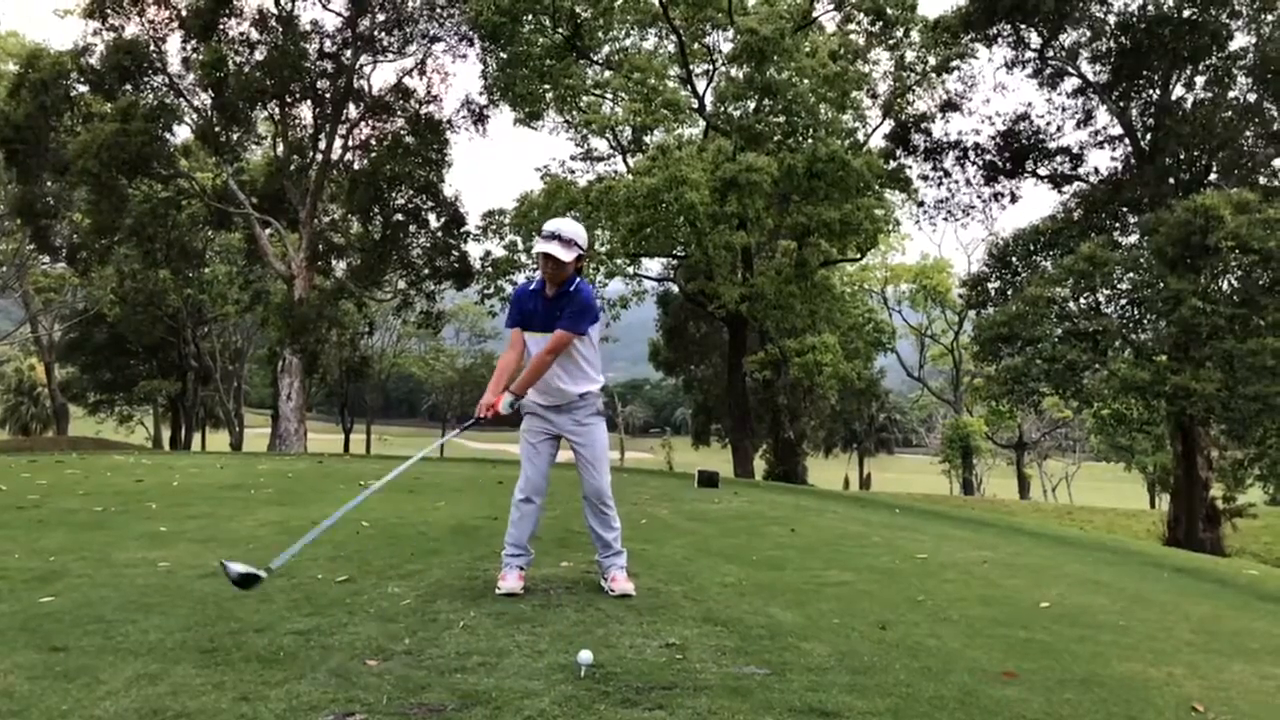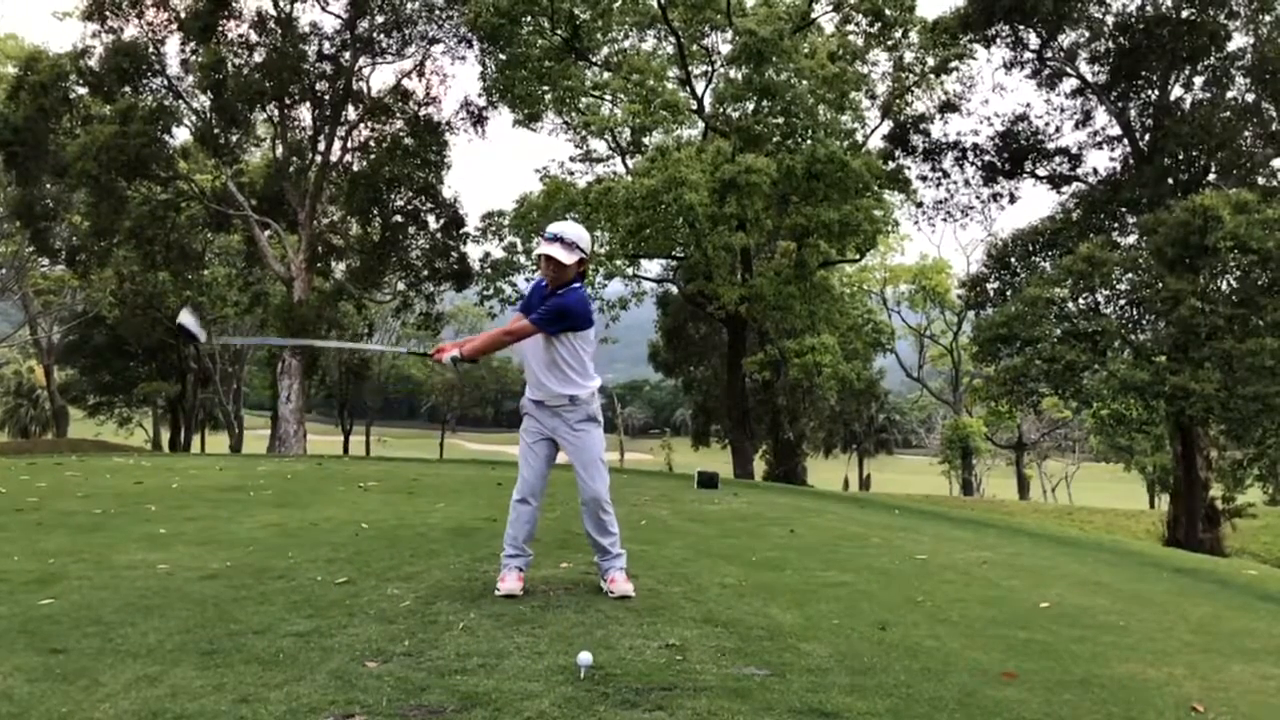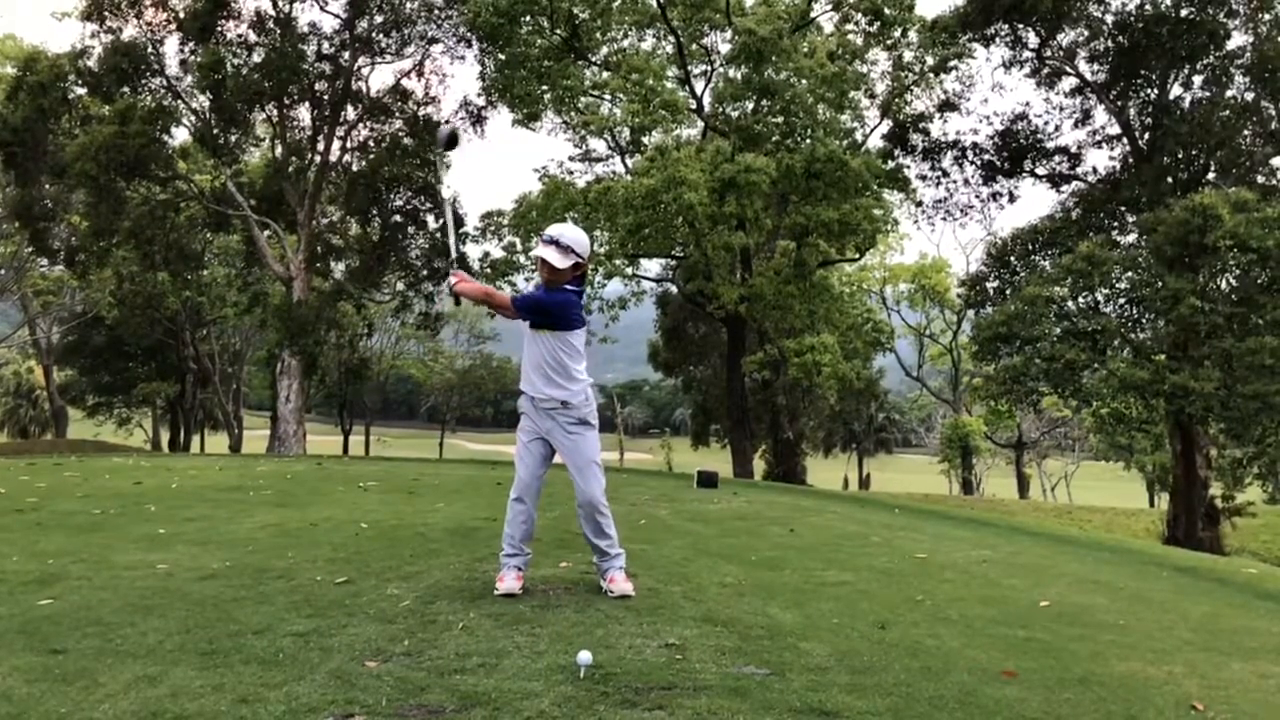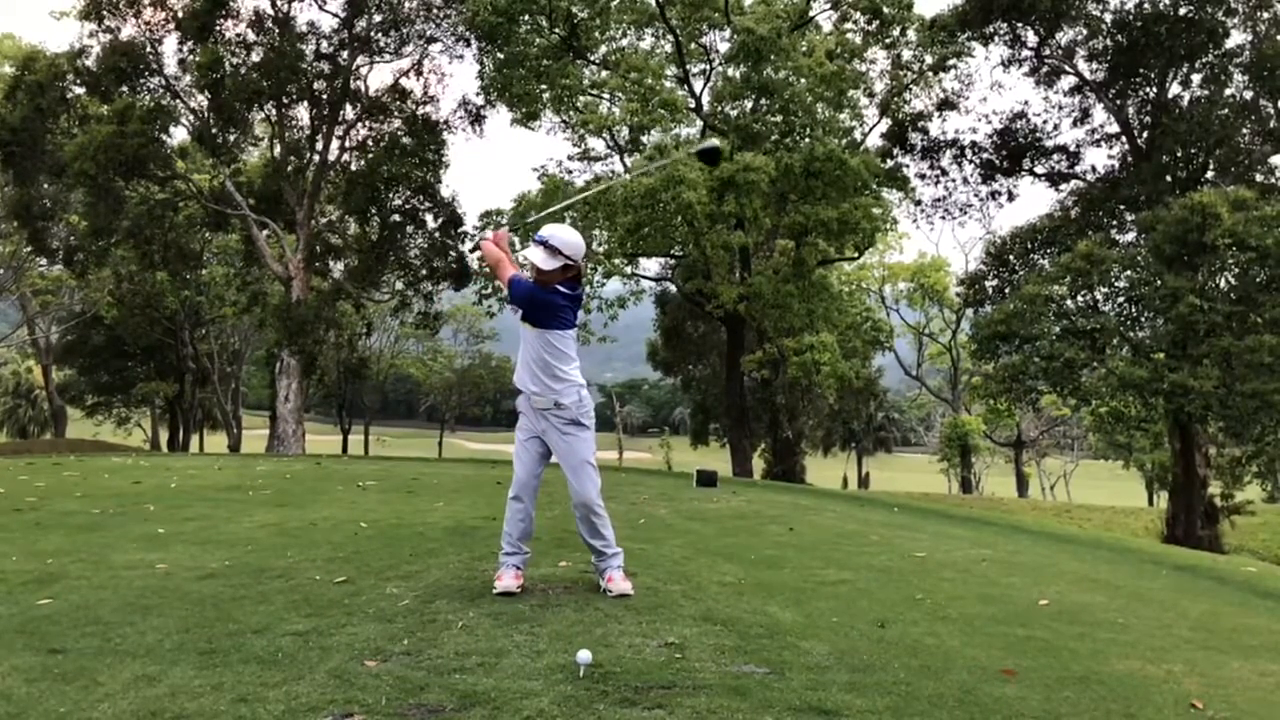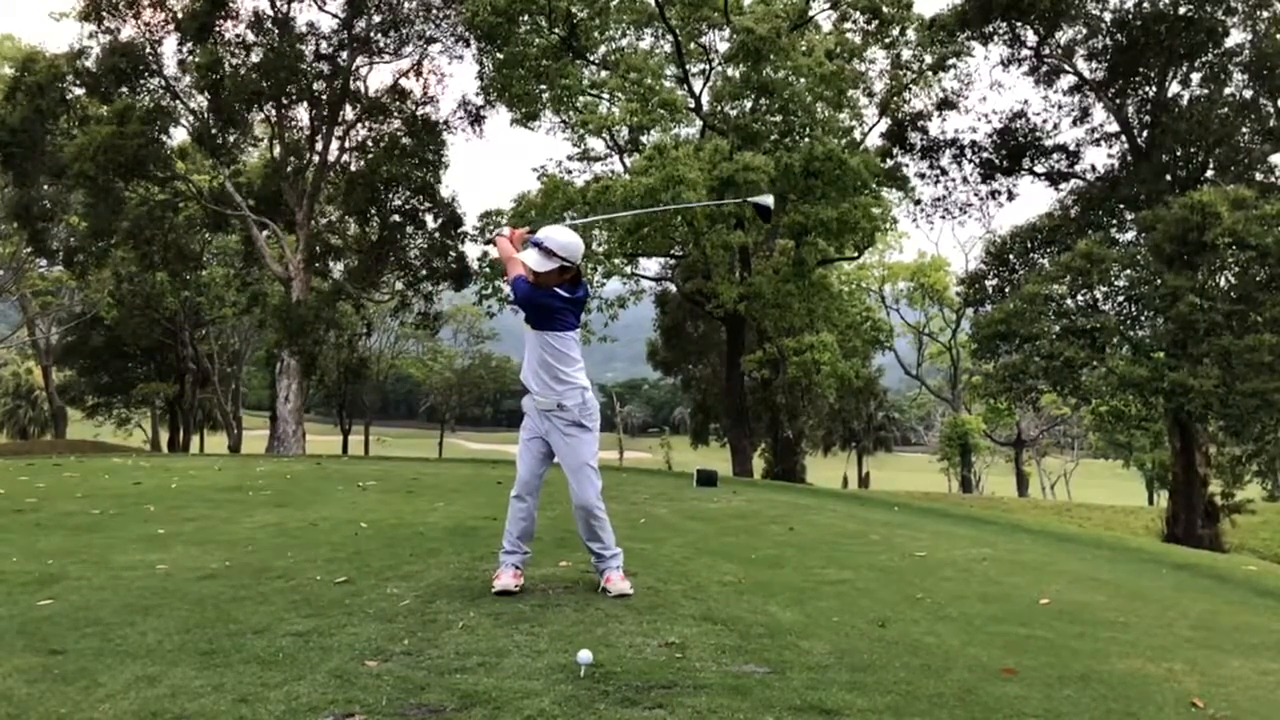
dt=1s
person 1, frame 1
left shoulder: (583, 297)
right shoulder: (523, 295)
left elbow: (549, 353)
right elbow: (514, 350)
left wrist: (511, 397)
right wrist: (493, 392)
left hip: (583, 406)
right hip: (539, 406)
left knee: (598, 489)
right knee: (529, 488)
left ankle: (613, 566)
right ankle: (514, 564)
person 1, frame 2
left shoulder: (573, 302)
right shoulder: (540, 288)
left elbow: (511, 336)
right elbow: (508, 328)
left wrist: (461, 354)
right wrist: (460, 343)
left hip: (577, 410)
right hip: (538, 408)
left knee: (595, 492)
right knee: (527, 489)
left ankle: (612, 567)
right ankle: (513, 565)
person 1, frame 3
left shoulder: (560, 301)
right shoulder: (546, 289)
left elbow: (496, 299)
right elbow: (510, 308)
left wrist: (458, 286)
right wrist: (470, 284)
left hip: (571, 412)
right hip: (535, 408)
left knee: (590, 494)
right knee: (523, 489)
left ankle: (612, 567)
right ankle: (512, 565)
person 1, frame 4
left shoulder: (547, 299)
right shoulder: (550, 288)
left elbow: (502, 268)
right elbow: (513, 272)
left wrist: (490, 244)
left hip: (567, 411)
right hip: (533, 407)
left knee: (585, 494)
right knee: (521, 488)
left ankle: (610, 566)
right ankle: (511, 564)
person 1, frame 5
left shoulder: (545, 301)
right shoulder: (572, 291)
left elbow: (511, 266)
right elbow: (522, 266)
left wrist: (503, 239)
right wrist: (517, 243)
left hip: (572, 412)
right hip: (538, 408)
left knee: (586, 495)
right knee: (524, 487)
left ankle: (610, 566)
right ankle: (512, 563)
